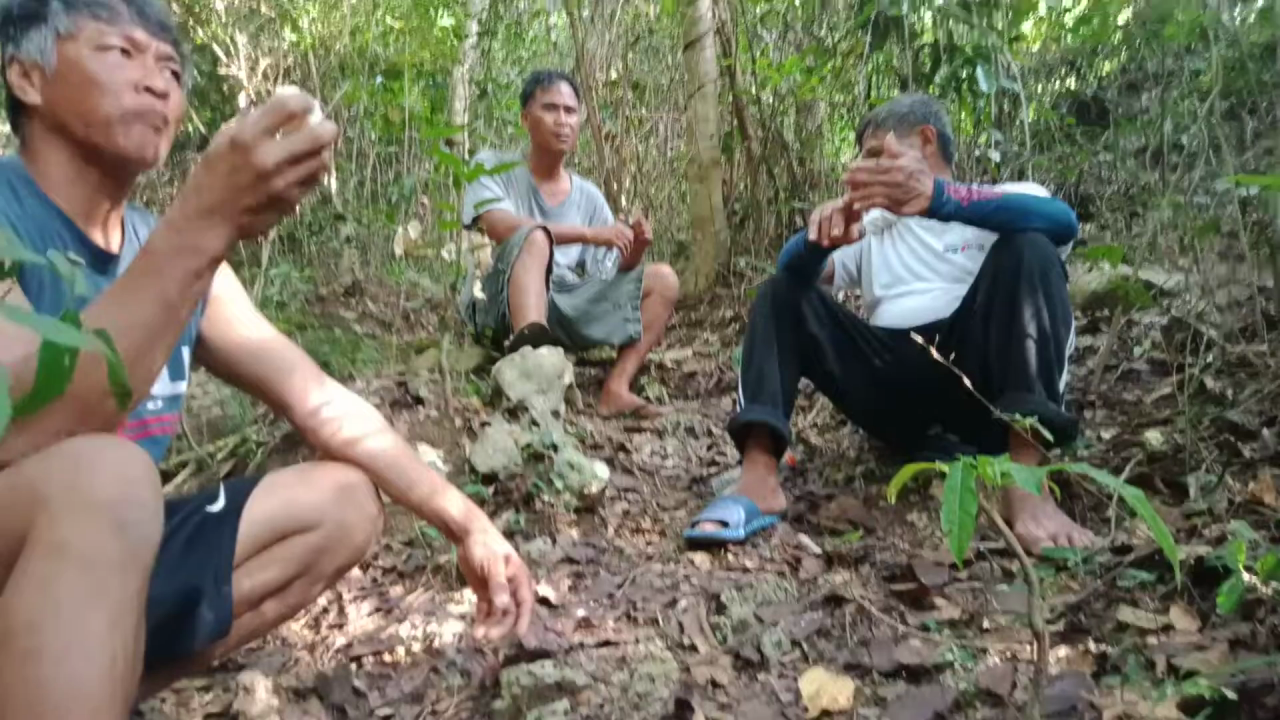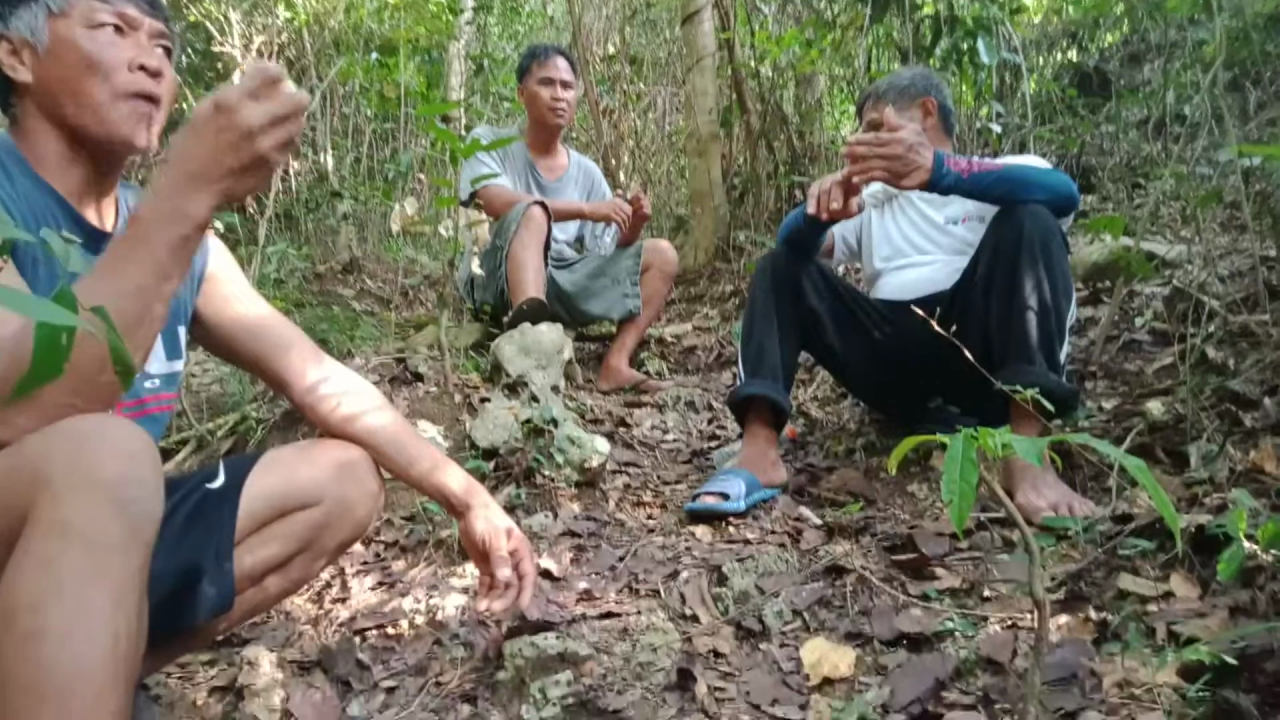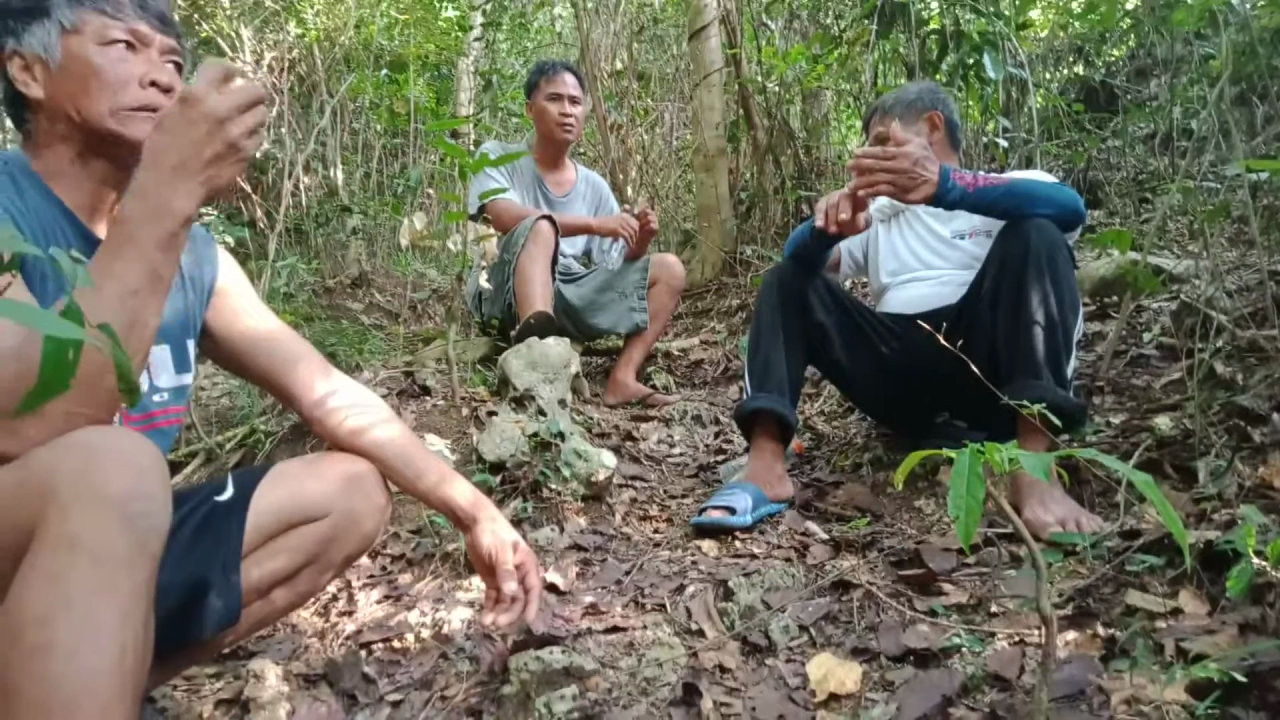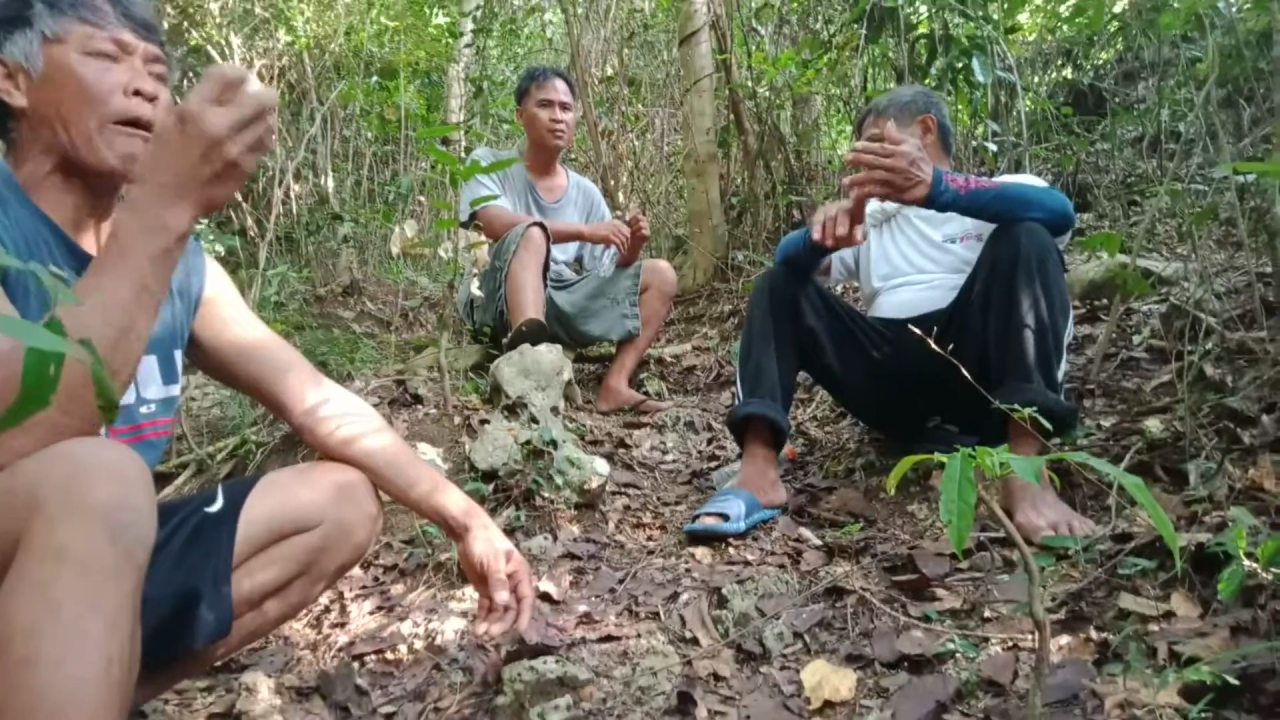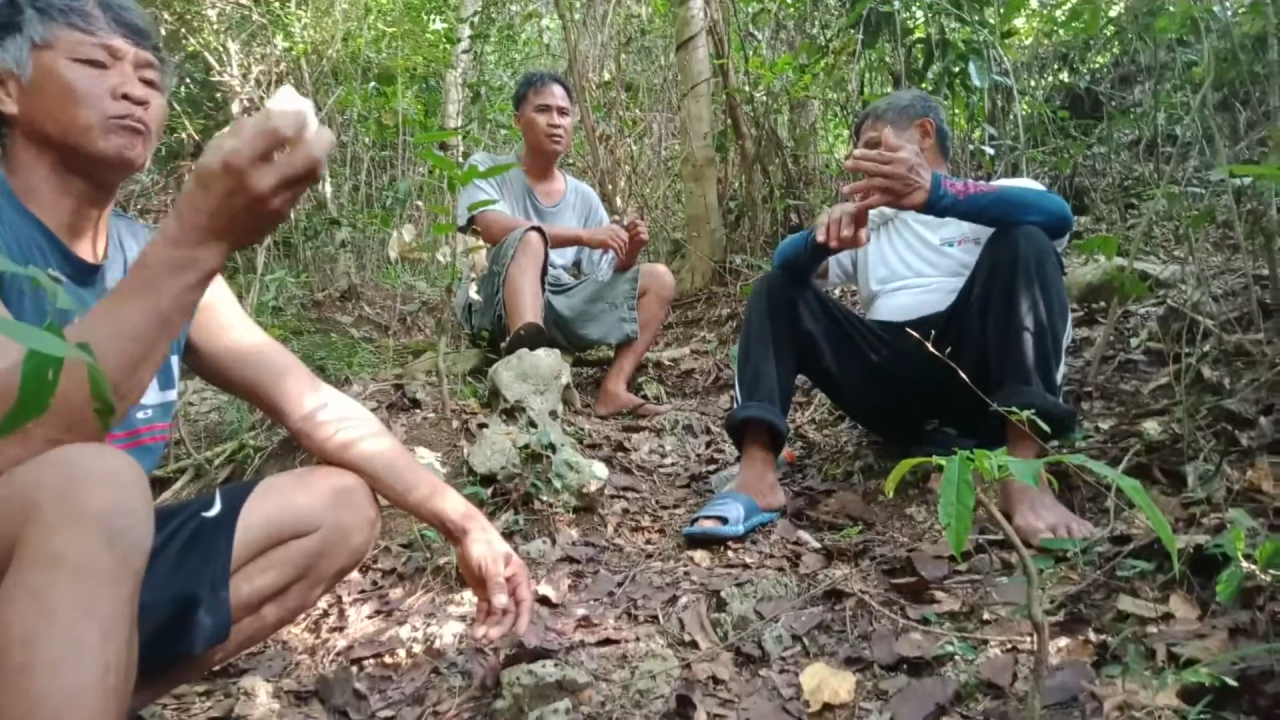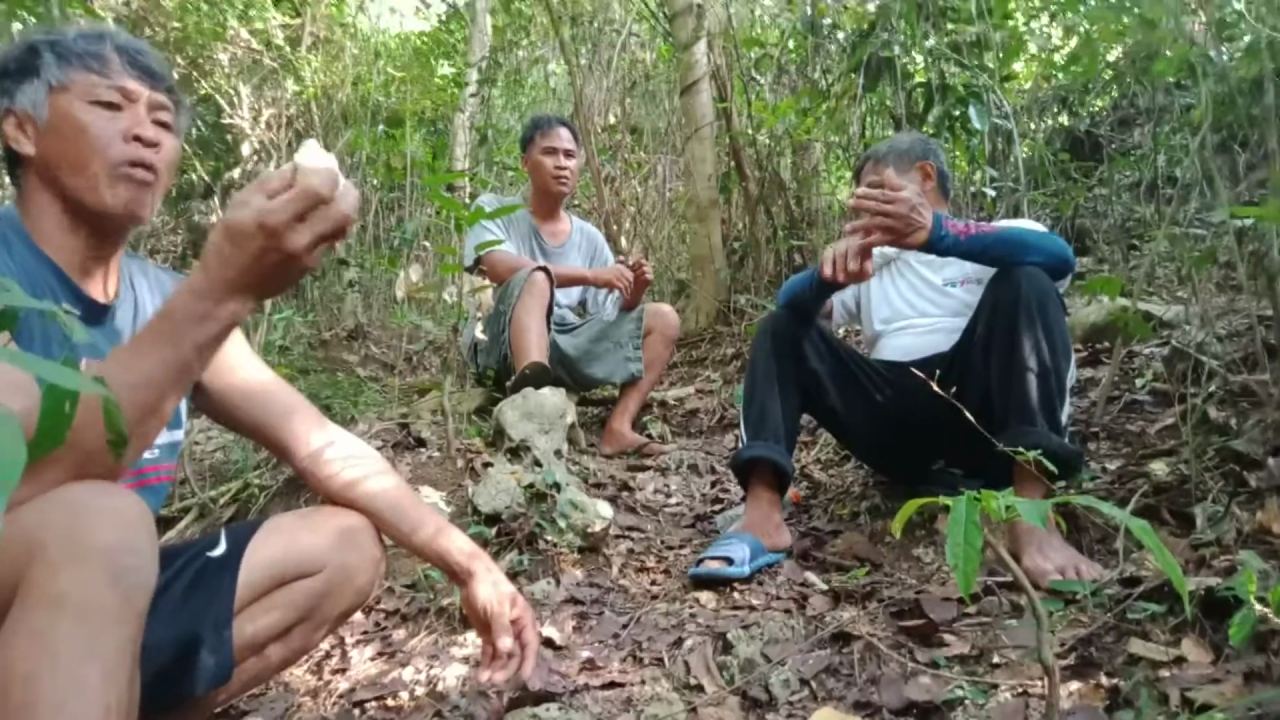
dt=0.2s
person 1, frame 1
left shoulder: (174, 253)
left elbow: (320, 400)
left wrist: (463, 521)
right wrist: (205, 224)
left hip: (103, 556)
left knee: (343, 500)
right knee: (104, 473)
person 1, frame 2
left shoulder: (181, 245)
left elbow: (320, 378)
left wrist: (464, 495)
right wrist: (187, 193)
left hip: (104, 534)
left knee: (345, 478)
right knee: (102, 452)
person 1, frame 3
left shoulder: (189, 256)
left elbow: (328, 392)
left wrist: (472, 510)
right wrist: (170, 191)
left hip: (111, 552)
left knee: (351, 491)
right knee: (113, 467)
person 1, frame 4
left shoulder: (178, 265)
left elbow: (317, 401)
left wrist: (462, 517)
right wrist: (166, 206)
left hip: (101, 557)
left knee: (341, 502)
right knee: (94, 477)
person 1, frame 5
left shoulder: (159, 261)
left elbow: (315, 405)
left wrist: (462, 521)
right wrist: (199, 239)
left hip: (99, 565)
left knee: (341, 506)
right knee: (93, 485)
person 1, frame 6
left shoulder: (164, 298)
left elbow: (320, 444)
left wrist: (465, 561)
right wrist: (224, 292)
left hip: (105, 600)
left knee: (345, 544)
right knee: (96, 522)
person 2, frame 1
left shoulder: (1004, 203)
right shoulder: (875, 229)
left elbow: (1061, 221)
right elbow: (792, 268)
left wrist: (936, 197)
right wrist: (822, 236)
left hip: (980, 377)
right hip: (896, 389)
left knee: (1026, 248)
right knee: (781, 292)
left ankle: (1026, 484)
right ankle: (758, 479)
person 2, frame 2
left shoulder: (1004, 178)
right shoulder: (875, 204)
left elbow: (1062, 193)
right elbow: (793, 242)
left wrist: (936, 170)
right wrist: (817, 209)
left hip: (979, 349)
right hip: (896, 363)
left knee: (1027, 220)
right knee: (780, 267)
left ankle: (1026, 453)
right ankle: (759, 453)
person 2, frame 3
left shoulder: (1012, 190)
right shoulder: (881, 216)
left elbow: (1069, 207)
right elbow: (797, 257)
left wrist: (942, 185)
right wrist: (826, 223)
left hip: (987, 363)
right hip: (903, 377)
left knee: (1033, 235)
right knee: (786, 280)
left ankle: (1033, 468)
right ankle: (765, 466)
person 2, frame 4
left shoulder: (998, 199)
right shoulder: (872, 220)
left elbow: (1059, 211)
right elbow: (788, 259)
left wrist: (936, 187)
right wrist: (824, 234)
left hip: (977, 366)
right hip: (895, 382)
left knee: (1023, 239)
right knee: (778, 285)
left ankle: (1025, 474)
right ankle: (758, 472)
person 2, frame 5
left shoulder: (997, 203)
right shoulder: (872, 224)
left elbow: (1057, 215)
right elbow: (786, 262)
left wrist: (934, 192)
right wrist: (825, 234)
left hip: (975, 369)
right hip: (893, 386)
left knee: (1021, 242)
right knee: (776, 288)
left ankle: (1023, 475)
right ankle: (757, 476)
person 2, frame 6
left shoulder: (999, 242)
right shoulder: (874, 265)
left elbow: (1058, 256)
right elbow: (790, 302)
left wrist: (934, 232)
right wrist: (829, 275)
left hip: (978, 410)
right hip: (898, 426)
left knee: (1023, 282)
right knee: (781, 328)
left ankle: (1030, 516)
right ankle: (762, 514)
person 3, frame 1
left shoulder: (589, 197)
right shoulder: (493, 167)
left elbow: (614, 278)
right elbow: (499, 227)
left wrist: (633, 254)
right wrist: (588, 234)
left hip: (564, 307)
right hip: (501, 304)
left knee: (663, 280)
right knee: (535, 236)
left ankle: (615, 389)
right ankle: (528, 350)
person 3, frame 2
left shoulder: (587, 172)
right shoulder: (489, 142)
left elbow: (610, 254)
right elbow: (496, 203)
left wrist: (631, 229)
right wrist: (586, 209)
left hip: (562, 285)
right hip: (498, 280)
left knee: (662, 255)
right knee: (533, 212)
left ankle: (615, 365)
right ankle: (527, 328)
person 3, frame 3
left shoulder: (595, 186)
right shoulder: (497, 156)
left elbow: (617, 268)
right elbow: (504, 217)
left wrist: (638, 245)
right wrist: (594, 225)
left hip: (570, 297)
right hip: (505, 294)
left knee: (668, 269)
right knee: (541, 226)
left ankle: (622, 379)
right ankle: (534, 339)
person 3, frame 4
left shoulder: (586, 192)
right shoulder: (488, 163)
left elbow: (610, 275)
right elbow: (495, 224)
left wrist: (630, 250)
right wrist: (585, 232)
left hip: (562, 304)
right hip: (497, 302)
left knee: (661, 275)
right knee: (532, 232)
left ankle: (615, 385)
right ankle: (527, 347)
person 3, frame 5
left shoulder: (584, 197)
right shoulder: (486, 168)
left elbow: (607, 279)
right elbow: (493, 229)
left wrist: (628, 254)
right wrist: (584, 236)
left hip: (560, 308)
right hip: (495, 306)
left knee: (659, 279)
right knee: (530, 237)
left ankle: (613, 389)
right ankle: (525, 349)
person 3, frame 6
left shoulder: (590, 238)
right shoulder: (494, 210)
left elbow: (613, 319)
right elbow: (500, 268)
left wrist: (633, 293)
right wrist: (589, 275)
left hip: (566, 347)
right hip: (502, 345)
left knee: (663, 318)
right knee: (536, 277)
left ankle: (618, 428)
right ankle: (530, 390)
